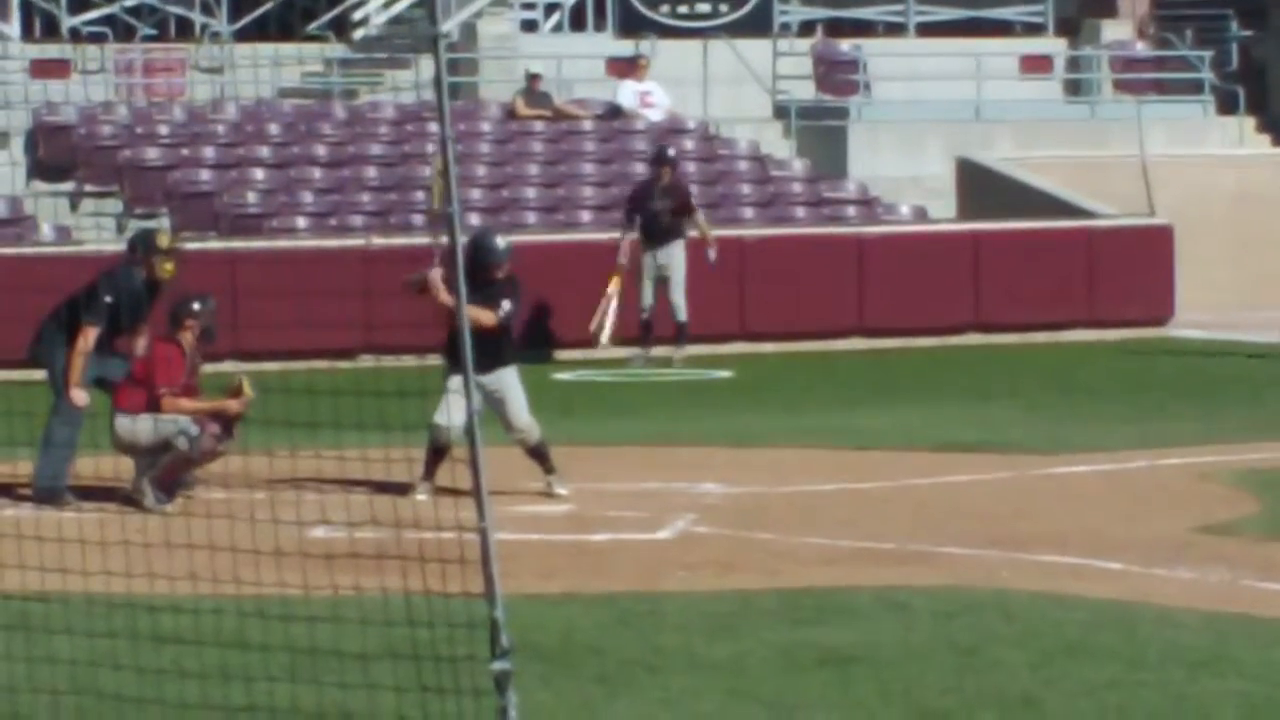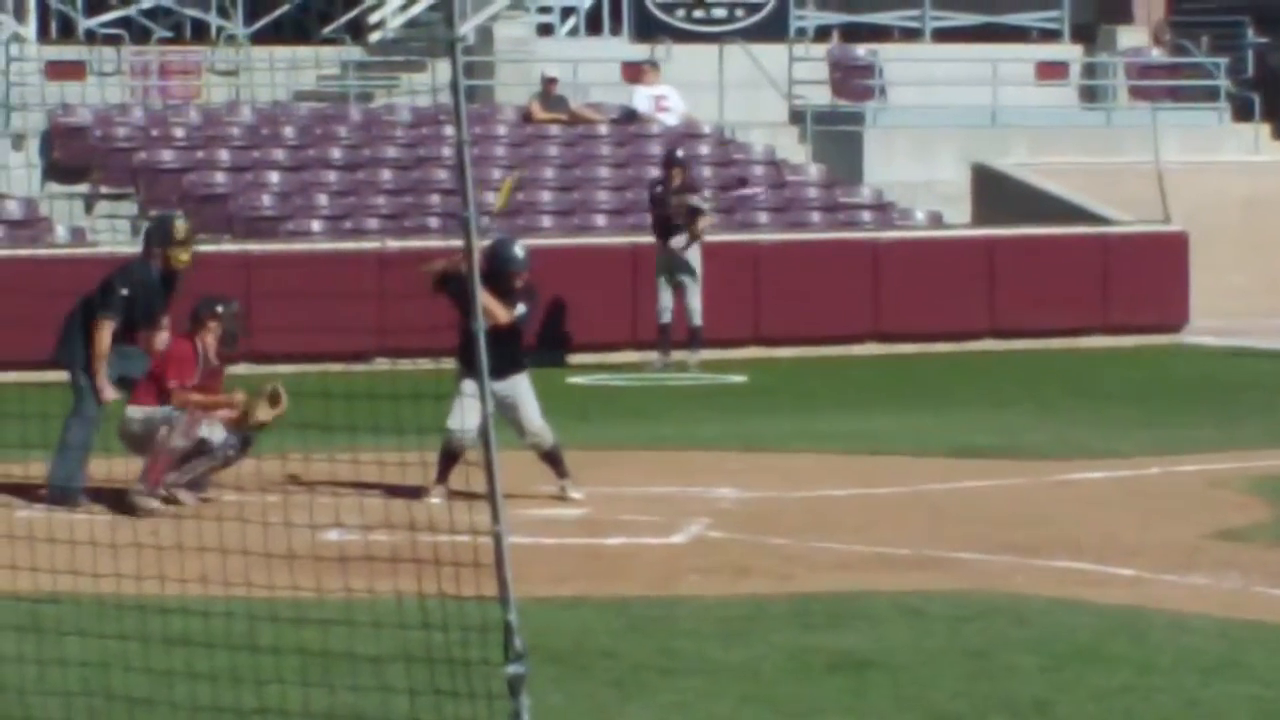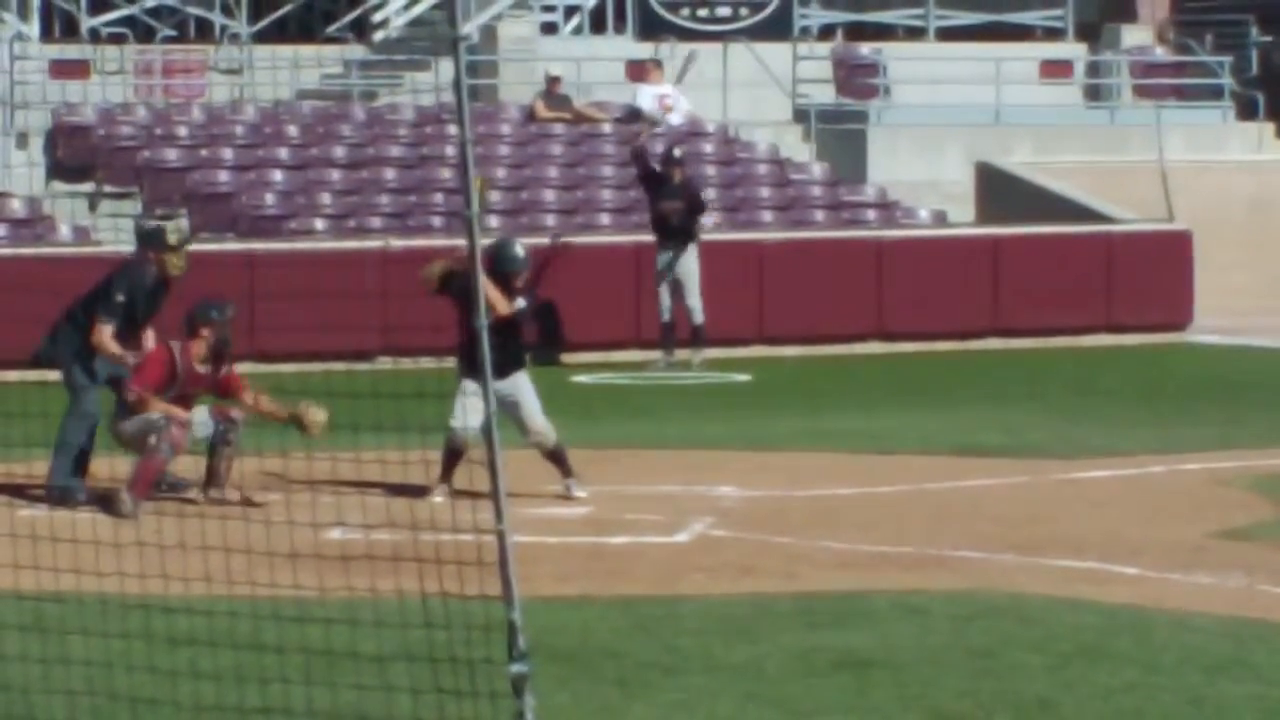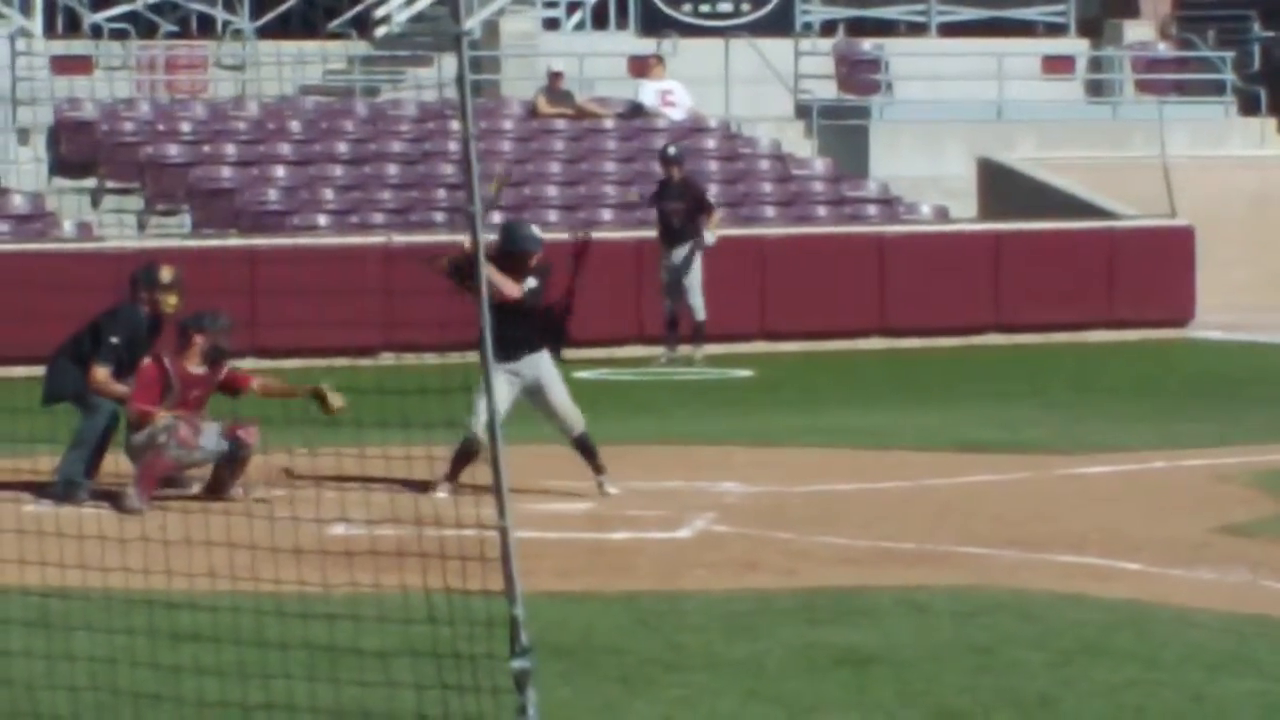
dt=0.7s
person 1, frame 1
left shoulder: (149, 284)
right shoulder: (113, 284)
left elbow: (139, 328)
right elbow: (86, 339)
right wrist: (74, 386)
left hip: (102, 347)
right hip: (64, 342)
right knee: (71, 405)
right ankle: (48, 485)
person 1, frame 2
left shoulder: (167, 275)
right shoulder: (129, 277)
left elbow: (160, 320)
right elbow: (102, 333)
right wrist: (101, 381)
left hip: (125, 344)
right hip: (87, 342)
right knee: (90, 406)
right ankle: (63, 485)
person 1, frame 3
left shoulder: (159, 280)
right shoulder: (127, 279)
right elbow: (100, 338)
right wrist: (132, 361)
left hip: (115, 345)
right hip: (78, 341)
right knee: (86, 404)
right ankle: (63, 484)
person 1, frame 4
left shoulder: (152, 319)
right shoulder: (122, 320)
left elbow: (139, 358)
right elbow: (98, 380)
left hip: (112, 371)
right hip: (72, 372)
right knee: (105, 409)
right ankle: (68, 481)
person 2, frame 1
left shoulder: (508, 285)
left elbow: (490, 319)
right elbow: (411, 283)
left wrist: (448, 299)
right wrist: (429, 278)
left hip: (500, 369)
right hip: (461, 370)
left knee: (522, 424)
right knee: (445, 427)
left ankle: (551, 476)
right ankle: (426, 479)
person 2, frame 2
left shoulder: (524, 293)
right shoulder: (467, 284)
left elbow: (503, 317)
right elbow: (430, 273)
right wrist: (457, 263)
left hip: (512, 376)
right hip: (473, 376)
left knee: (536, 430)
right knee: (459, 433)
left ankle: (565, 480)
right ankle: (440, 483)
person 2, frame 3
left shoulder: (521, 293)
right shoulder: (467, 283)
left elbow: (503, 308)
right elbow: (428, 276)
right wrist: (457, 263)
left hip: (512, 375)
right hip: (474, 377)
left knee: (539, 429)
right knee: (460, 431)
left ankle: (569, 478)
right ankle: (444, 482)
person 2, frame 4
left shoulder: (539, 271)
right shoulder: (490, 265)
left elbow: (511, 292)
right elbow: (445, 268)
left wrist: (479, 261)
right wrist: (469, 255)
left hip: (535, 360)
right hip: (500, 365)
left knee: (569, 417)
right knee: (480, 430)
left ankle: (601, 475)
right ankle: (450, 478)
person 3, frame 1
left shoulder: (679, 188)
right shoulder: (641, 190)
left elbow: (695, 215)
right elbow: (630, 222)
left wrist: (710, 243)
right wrist: (623, 253)
left hip: (673, 248)
right hip: (649, 250)
left knee: (677, 299)
right knee: (646, 302)
left ankle: (680, 350)
right ankle: (644, 350)
person 3, frame 2
left shoulder: (692, 189)
right shoulder: (657, 187)
left elbow: (704, 218)
right elbow: (667, 199)
left wrist: (686, 235)
right wrist: (688, 199)
left hip: (688, 251)
right hip: (665, 252)
left knee: (693, 304)
right knee: (664, 305)
left ankle: (694, 354)
right ankle: (664, 353)
person 3, frame 3
left shoulder: (689, 187)
right shoulder: (653, 181)
left elbow: (702, 210)
right elbow: (638, 156)
left wrist: (705, 217)
left hip: (685, 250)
right hip: (663, 251)
left knee: (692, 301)
right knee: (664, 304)
left ankle: (698, 351)
right ankle: (667, 352)
person 3, frame 4
left shoulder: (692, 186)
right shoulder: (661, 187)
left elbow: (713, 211)
left wrist: (710, 231)
left hip: (688, 249)
right hip: (667, 250)
left knee: (694, 297)
right knee: (669, 301)
left ankle: (699, 347)
right ankle: (671, 348)
person 4, frame 1
left shoulder: (190, 355)
right shoulder: (167, 352)
left elbow: (192, 401)
right elbow: (167, 404)
left wrist: (228, 404)
right wrist: (220, 406)
left hip: (154, 425)
right hip: (131, 425)
left knee: (221, 432)
right knee: (201, 432)
left ankle: (160, 474)
right ankle: (150, 485)
person 4, frame 2
left shoulder: (215, 360)
right shoulder: (183, 350)
left elbow: (213, 409)
right elbow: (176, 398)
left wrist: (246, 411)
right wrist: (226, 399)
left hip: (174, 426)
right hip: (141, 421)
left knee: (235, 441)
right knee: (186, 420)
left ankle: (170, 482)
right ankle: (141, 491)
person 4, frame 3
left shoulder: (216, 366)
right shoulder: (167, 357)
left elbow: (250, 398)
right elbow: (132, 395)
left wrist: (292, 415)
right wrist: (172, 410)
right hip: (132, 422)
left knee: (230, 418)
right knee: (175, 432)
left ankle: (215, 489)
right ankle: (128, 496)
person 4, frame 4
left shoulder: (216, 367)
right shoulder: (160, 367)
left elbow: (258, 385)
right elbow: (136, 414)
left wrist: (307, 391)
right wrist: (185, 419)
left hip: (186, 443)
right hip: (148, 443)
left knee: (245, 435)
right knee: (183, 431)
left ankle: (219, 487)
right ankle: (138, 493)
